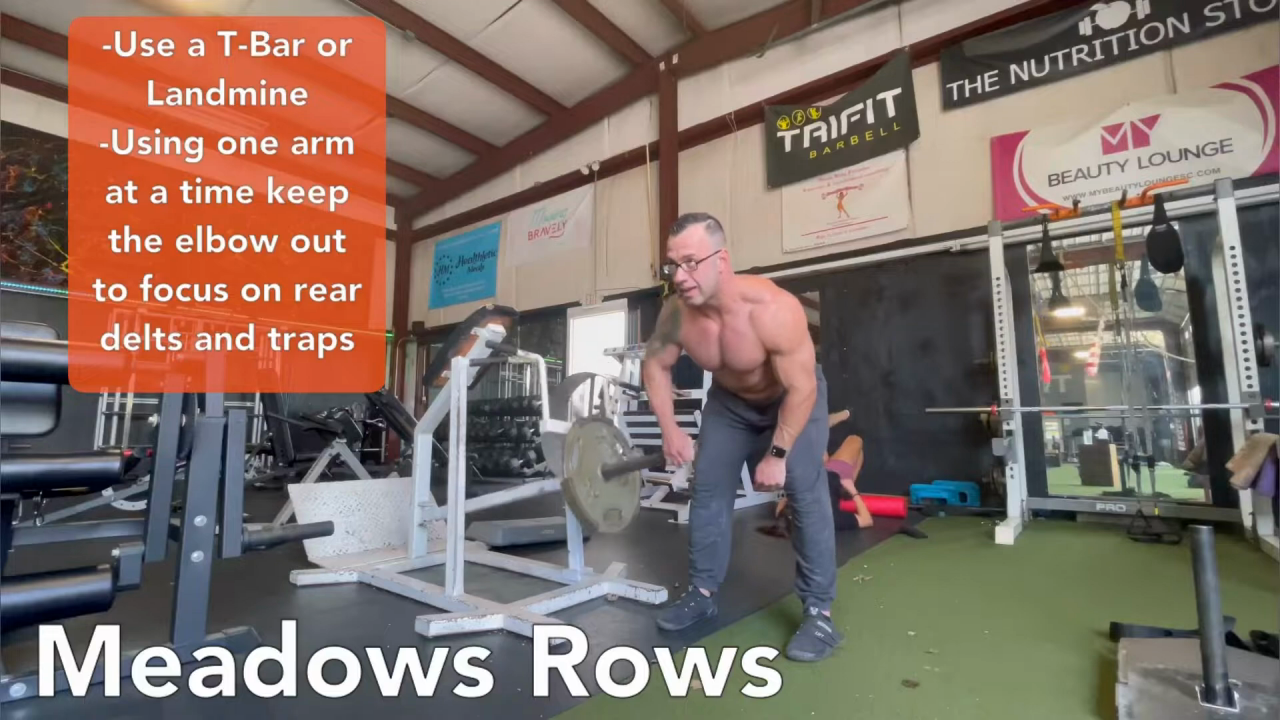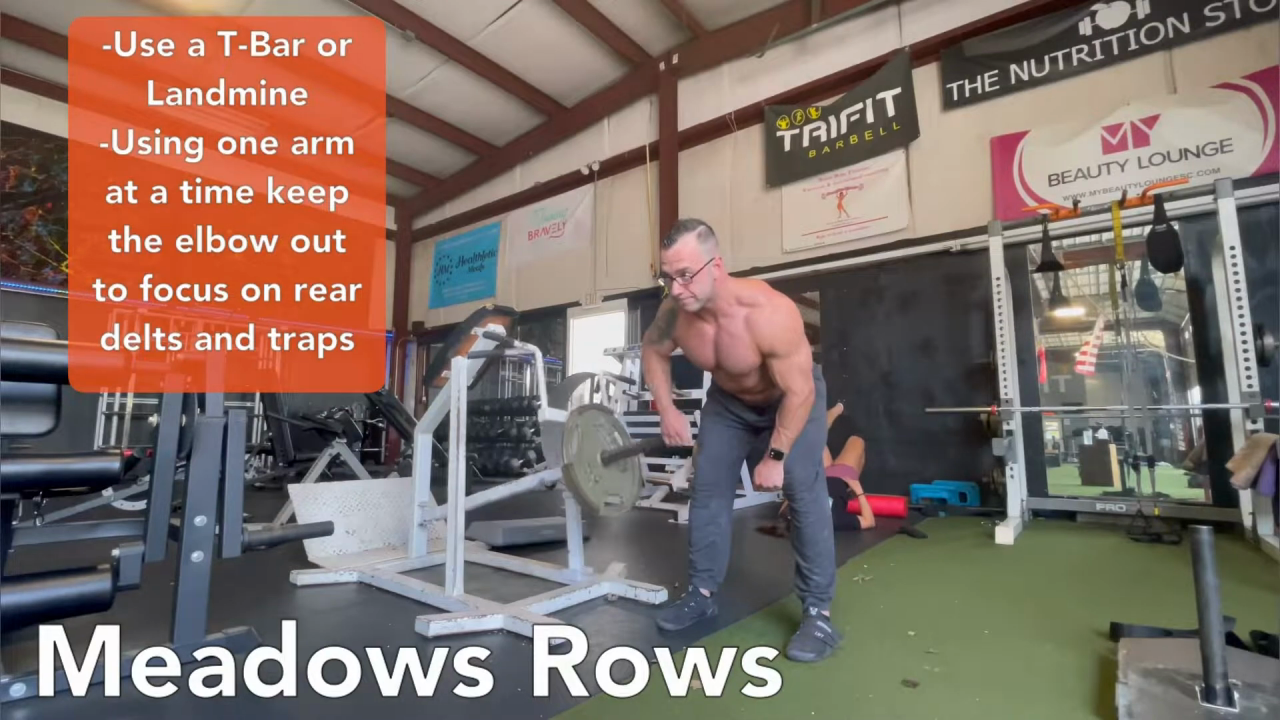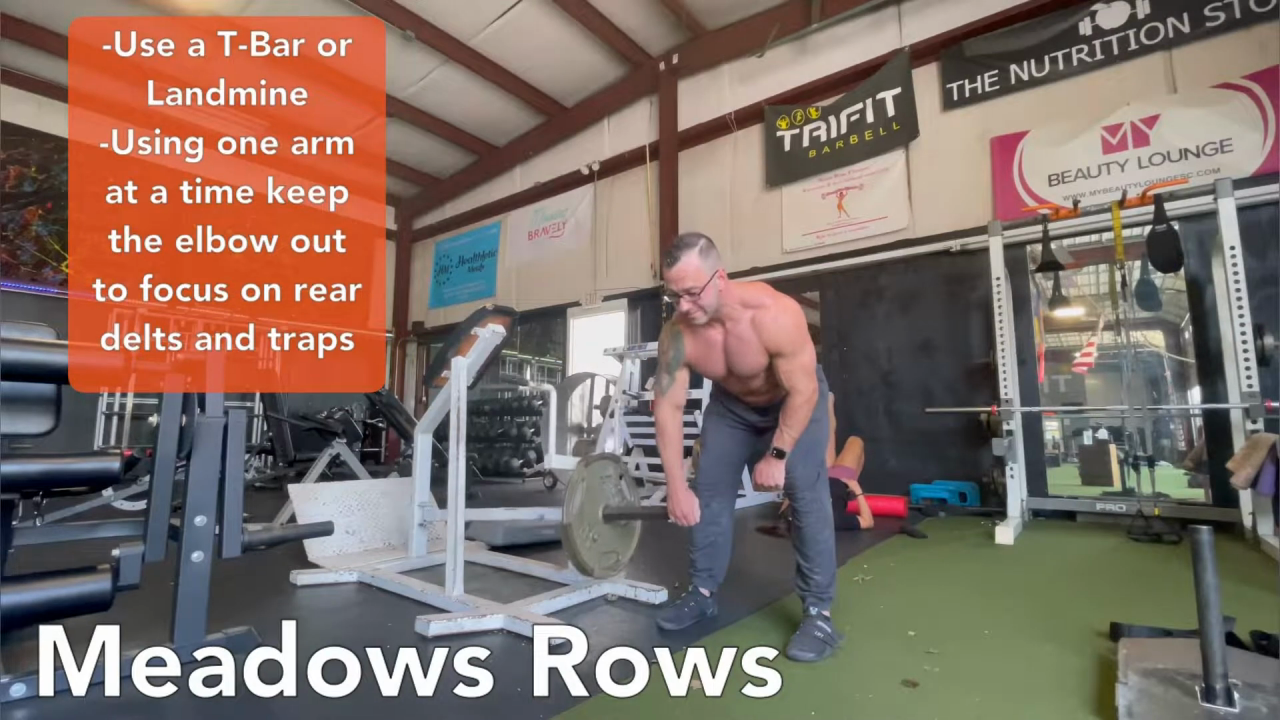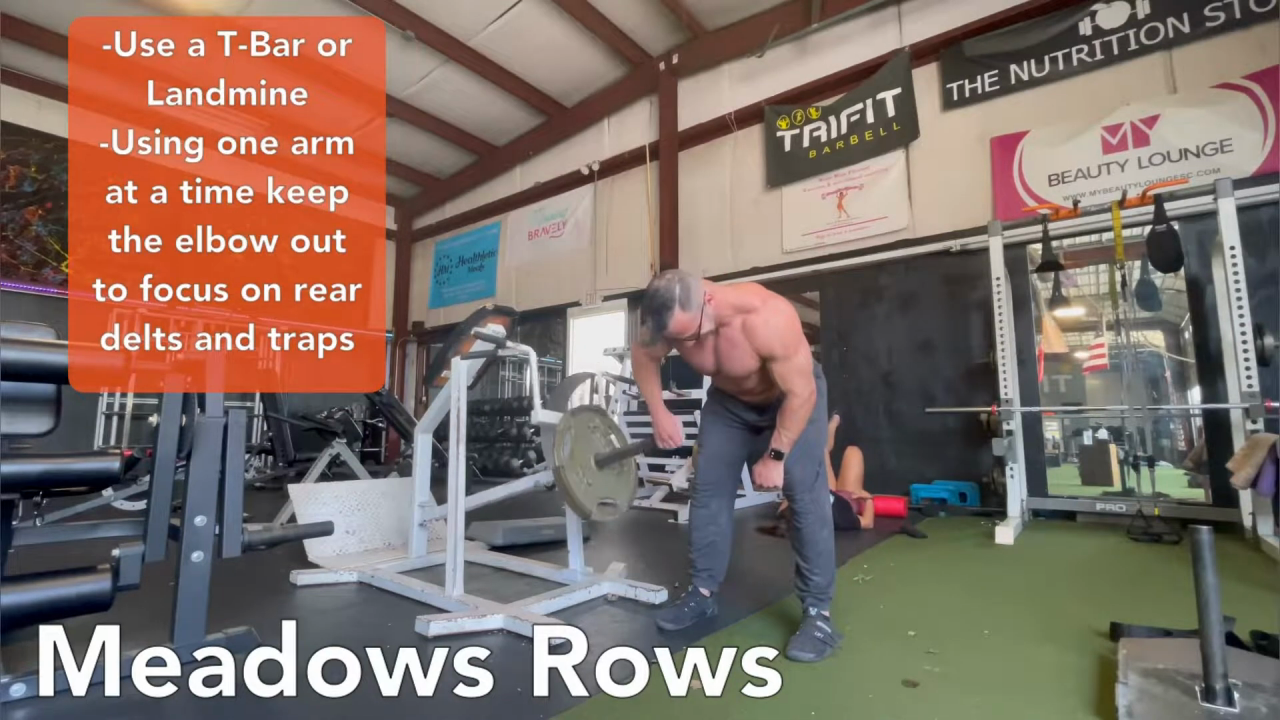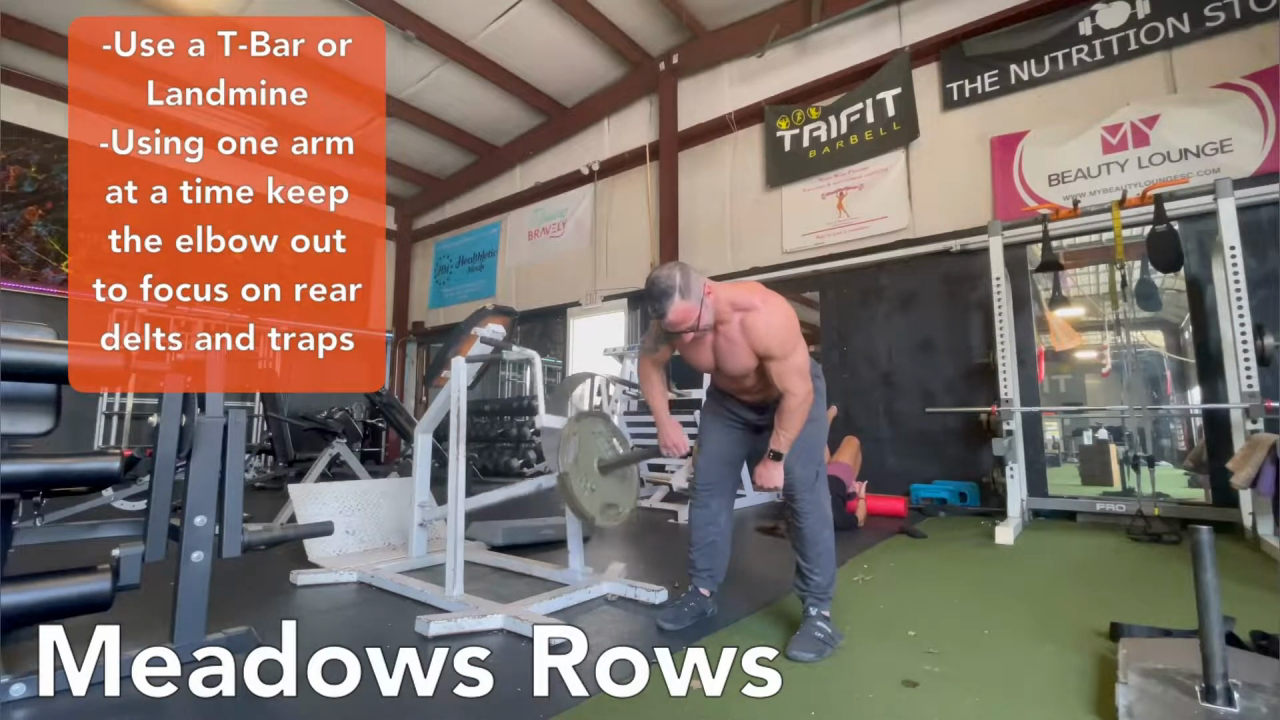
dt=1s
person 1, frame 1
left shoulder: (772, 310)
right shoulder: (677, 314)
left elbow: (801, 390)
right elbow: (656, 363)
left wrist: (777, 455)
right wrist: (670, 430)
left hip: (793, 397)
right hip: (729, 400)
left knee: (805, 493)
right knee: (707, 489)
left ankle: (819, 613)
right ankle: (702, 593)
person 1, frame 2
left shoulder: (768, 313)
right shoulder: (674, 313)
left elbow: (800, 393)
right elbow: (653, 351)
left wrist: (775, 456)
right wrist: (665, 410)
left hip: (793, 397)
right hip: (728, 401)
left knee: (804, 493)
right knee: (708, 491)
left ankle: (818, 612)
right ankle: (702, 593)
person 1, frame 3
left shoulder: (774, 314)
right shoulder: (676, 334)
left elbow: (803, 391)
right elbow: (669, 408)
left wrist: (777, 456)
right wrist: (676, 487)
left hip: (795, 398)
right hip: (731, 403)
left knee: (806, 494)
right knee: (707, 491)
left ankle: (818, 612)
right ankle: (703, 593)
person 1, frame 4
left shoulder: (766, 317)
right shoulder: (673, 321)
left elbow: (801, 393)
right elbow: (641, 354)
left wrist: (776, 456)
right wrist: (660, 415)
left hip: (794, 396)
right hip: (728, 401)
left knee: (805, 493)
right knee: (708, 489)
left ankle: (818, 612)
right ankle: (703, 593)
person 1, frame 5
left shoulder: (764, 315)
right shoulder: (673, 319)
left elbow: (797, 393)
right elbow: (649, 363)
left wrist: (775, 456)
right wrist: (664, 423)
left hip: (792, 395)
right hip: (727, 400)
left knee: (804, 492)
right knee: (708, 489)
left ankle: (818, 611)
right ankle: (702, 592)
